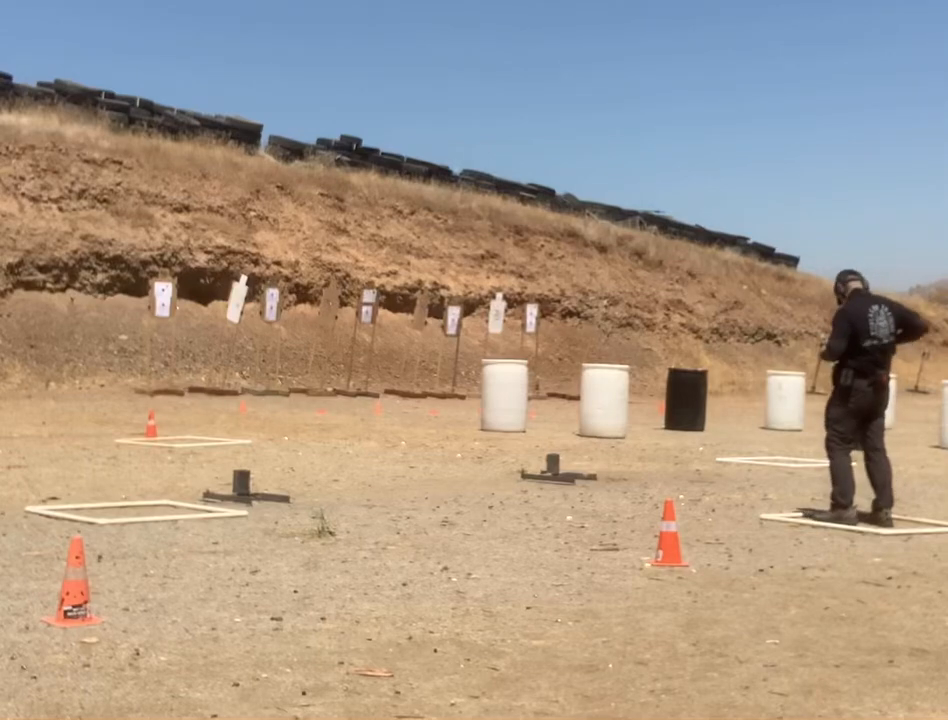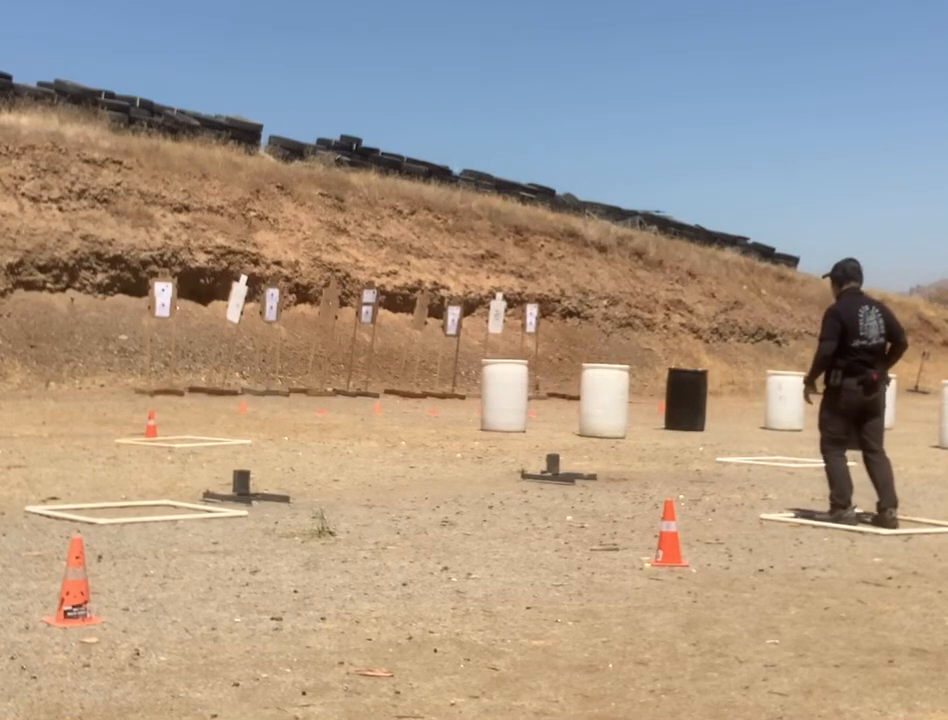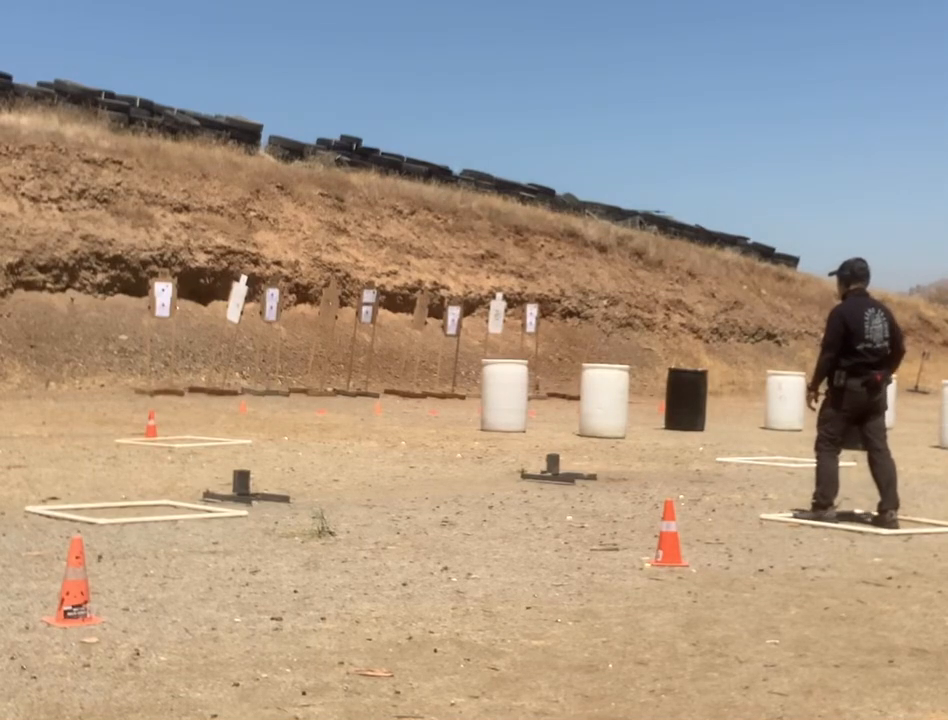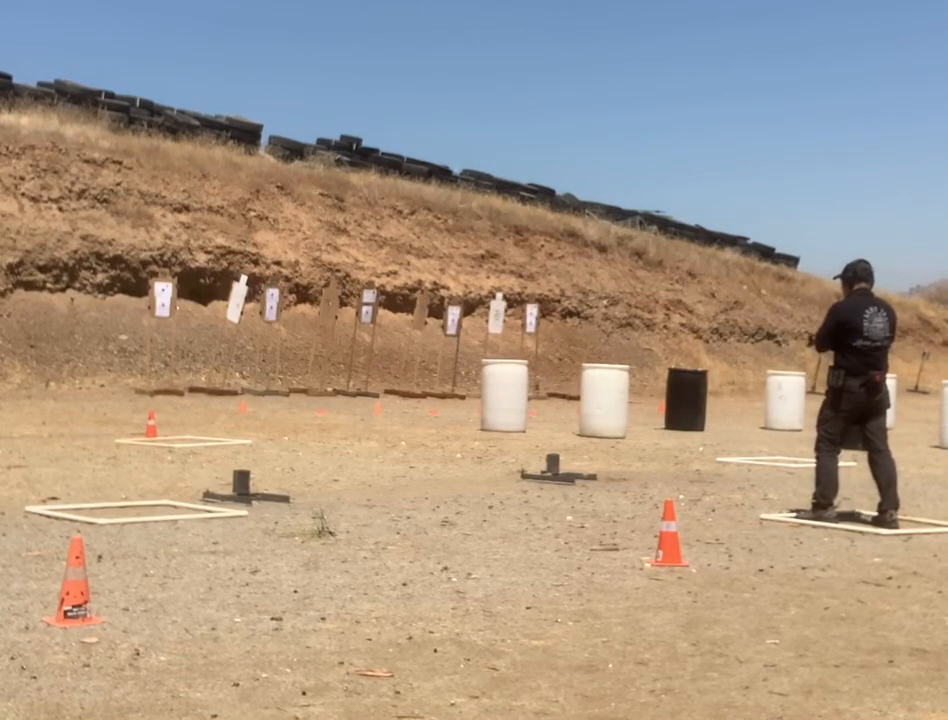
dt=1s
person 1, frame 1
left shoulder: (847, 312)
right shoulder: (888, 306)
left elbow: (834, 350)
right elbow: (922, 326)
left wrist: (825, 353)
left hip: (851, 387)
right hip: (878, 387)
left knee: (838, 447)
right knee: (875, 448)
left ankle: (843, 508)
right ankle: (883, 509)
person 1, frame 2
left shoulder: (837, 311)
right shoulder: (880, 309)
left elbow: (826, 351)
right elbow: (901, 343)
left wrist: (810, 380)
left hip: (844, 388)
right hip: (873, 389)
left knee: (833, 448)
right knee: (875, 450)
left ankle: (842, 508)
right ankle: (887, 509)
person 1, frame 3
left shoulder: (842, 312)
right shoulder: (883, 312)
left elbow: (828, 354)
right elbow: (898, 349)
left wrist: (813, 386)
left hip: (846, 389)
right hip: (875, 390)
left knee: (827, 447)
right knee: (879, 449)
left ankle: (823, 507)
right ankle: (889, 510)
person 1, frame 4
left shoulder: (843, 309)
right shoulder: (887, 310)
left elbow: (821, 344)
left wrist: (817, 339)
left hip: (847, 388)
right hip: (876, 389)
left knee: (827, 446)
right knee: (879, 449)
left ankle: (824, 507)
right ankle: (889, 511)
